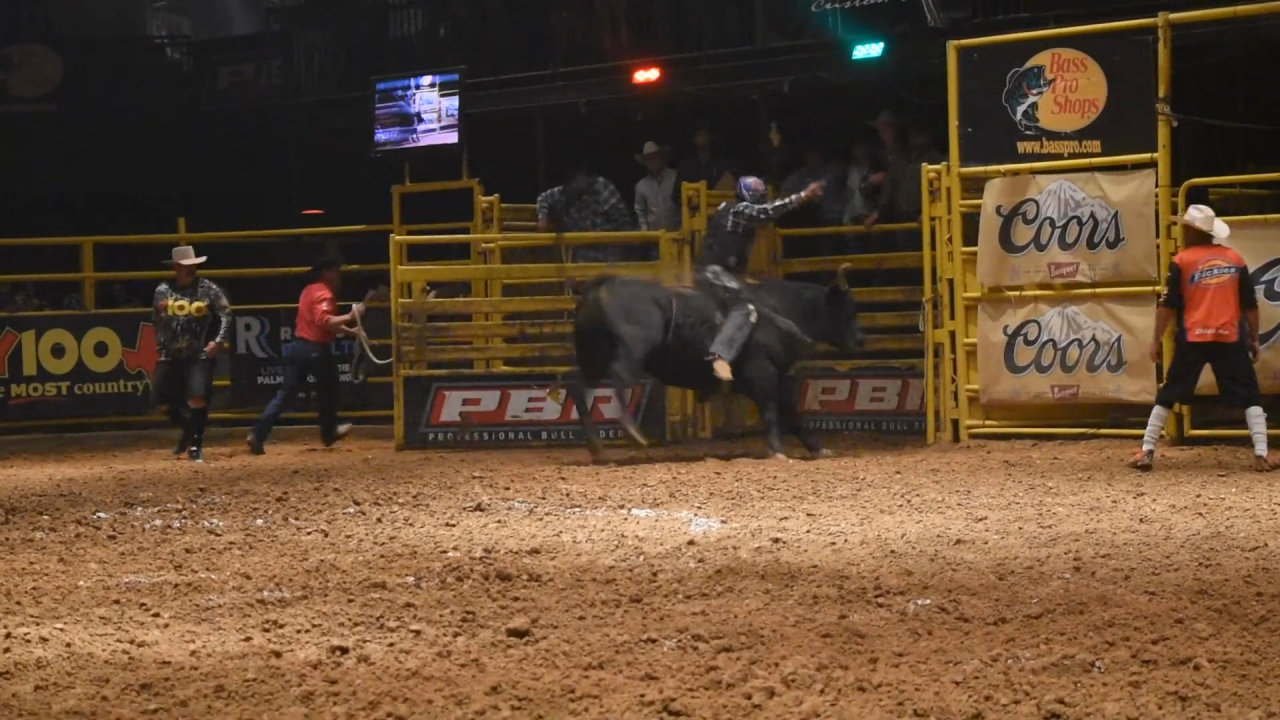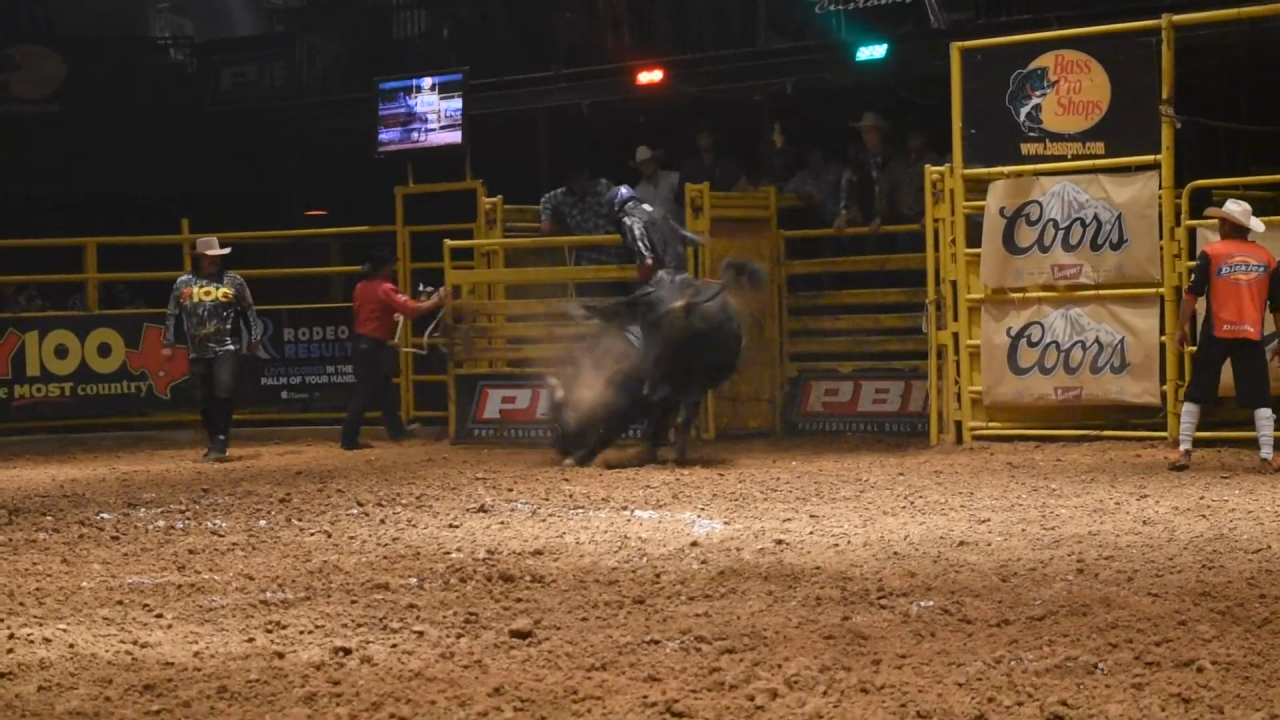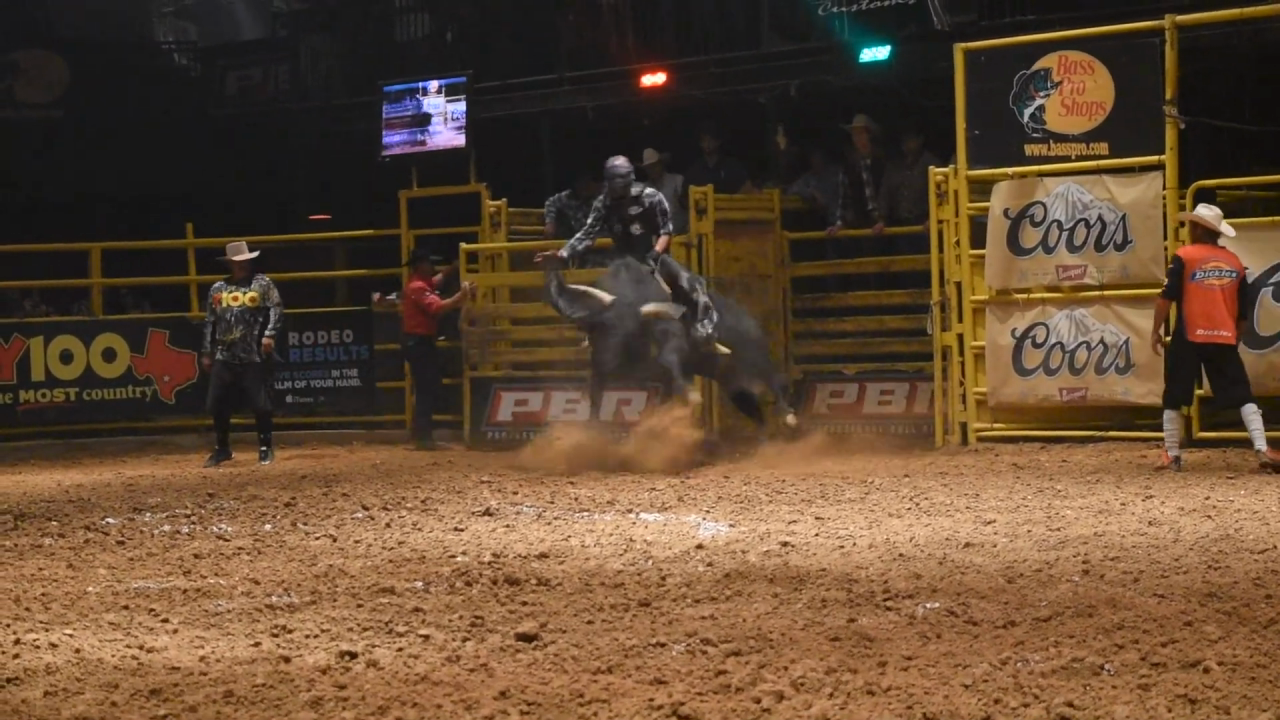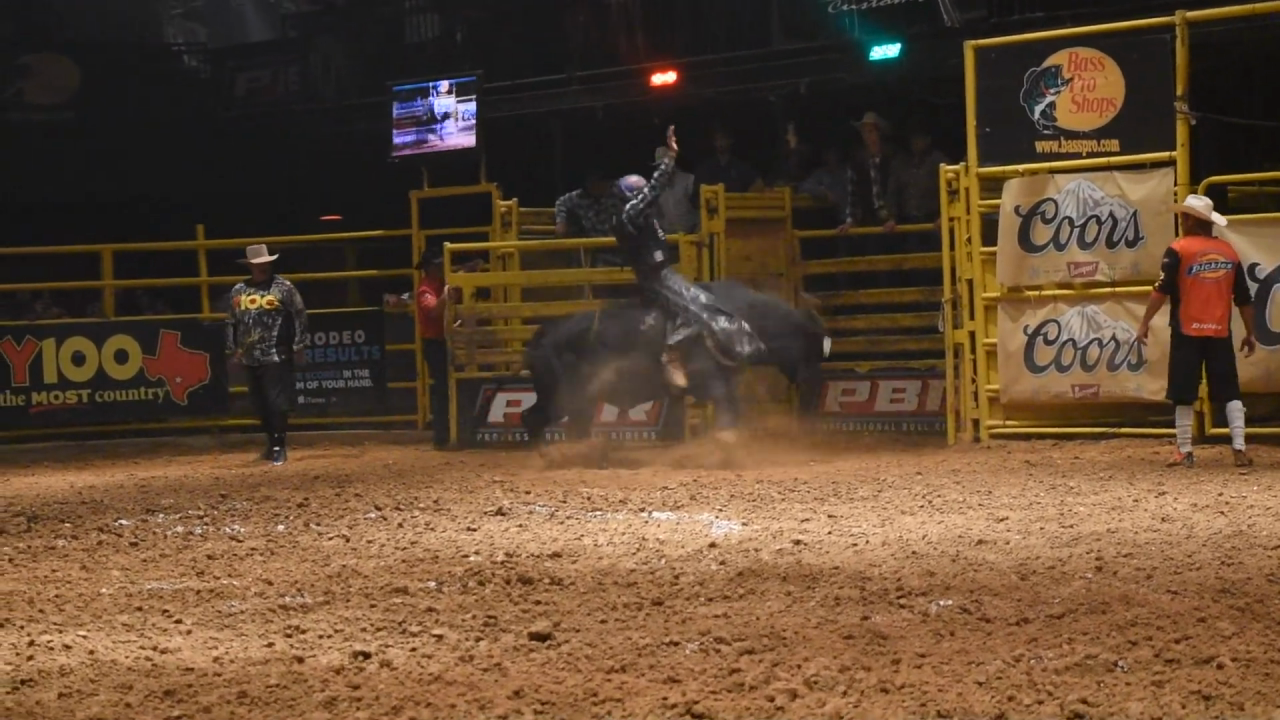
dt=0.4s
person 1, frame 1
left shoulder: (1181, 261)
right shoulder: (1235, 258)
left elbow: (1168, 305)
right elbow: (1250, 304)
left wrist: (1157, 340)
right wrist: (1254, 338)
left hip: (1193, 339)
right hip: (1229, 340)
left knee: (1167, 395)
right knee: (1249, 396)
left ankle: (1146, 451)
right ankle: (1262, 454)
person 1, frame 2
left shoulder: (1211, 252)
left elbow: (1192, 293)
left wrist: (1181, 327)
left hip: (1216, 334)
right hip: (1251, 337)
left knee: (1196, 393)
left ankle: (1184, 451)
person 1, frame 3
left shoulder: (1184, 256)
right shoulder: (1234, 262)
left elbow: (1166, 297)
right elbow: (1243, 311)
left wrist: (1156, 331)
right wrist: (1233, 339)
left hip: (1189, 339)
right hip: (1224, 340)
left knee: (1173, 397)
right knee: (1243, 396)
left ankle: (1171, 456)
person 1, frame 4
left shoulder: (1179, 249)
right shoulder: (1229, 251)
left elbow: (1162, 289)
right elbow: (1243, 298)
left wrist: (1145, 322)
right wrist: (1250, 333)
left hip: (1187, 332)
right hip: (1220, 332)
left knee: (1183, 392)
right knee: (1230, 391)
left ankle: (1184, 451)
right ankle: (1239, 450)
person 2, frame 1
left shoulder: (209, 289)
right shoulder: (162, 291)
left elbow: (225, 315)
right elbow: (157, 321)
left wrist: (219, 341)
right wrist: (159, 345)
left hip: (200, 356)
right hip: (170, 356)
left knee: (197, 400)
right knee: (163, 399)
left ankle: (195, 447)
right ankle: (187, 431)
person 2, frame 2
left shoulder: (233, 281)
right shoulder: (183, 282)
left elbow: (249, 309)
right elbow: (172, 313)
left wrist: (255, 337)
right wrist: (168, 342)
left hip: (226, 347)
right hip: (198, 351)
left knee: (224, 393)
right knee: (204, 401)
left ankle: (221, 439)
right ankle: (216, 446)
person 2, frame 3
left shoulder: (262, 283)
right shoulder: (218, 288)
left elbow: (275, 309)
right elbow: (210, 321)
left wrist: (269, 334)
right wrist: (207, 352)
left hip: (254, 356)
right hip: (225, 356)
left knee: (260, 404)
right knee: (217, 403)
left ankle: (266, 448)
right ankle: (221, 449)
person 2, frame 4
left shoulder: (283, 287)
right shoulder: (238, 290)
left elbow: (299, 316)
right elbow: (231, 323)
left wrist: (299, 347)
right wrist: (233, 350)
left hip: (276, 356)
right hip: (250, 358)
left knee: (277, 403)
right knee: (260, 405)
left ankle: (279, 448)
right ankle: (273, 444)
person 3, frame 1
left shoulder: (728, 211)
right shoulder: (741, 210)
right elbow: (767, 211)
right wrist: (802, 196)
left hip: (718, 272)
right hip: (714, 272)
right knee: (745, 310)
right ankle: (720, 357)
person 3, frame 2
left shoulder: (630, 221)
right shoulder: (657, 214)
left elbow: (647, 261)
right elbow: (679, 233)
left wrist: (643, 282)
right wrist: (695, 240)
left hip: (662, 280)
right hip: (681, 279)
person 3, frame 3
left shoulder: (651, 196)
right shoulder: (604, 204)
left elbow: (666, 231)
right elbow: (587, 235)
left wrist: (656, 253)
right wrist: (562, 255)
left hip: (653, 256)
left knee: (691, 284)
left ankle: (705, 332)
person 3, frame 4
left shoulder: (639, 218)
right shoulder: (631, 212)
right elbow: (653, 189)
right wrist: (670, 156)
left hip: (663, 276)
right hip: (659, 278)
right knee: (697, 308)
right ankle: (672, 356)
person 4, frame 1
left shoulder: (309, 290)
right shoulder: (324, 293)
right elbow: (324, 320)
left wrist: (344, 330)
right wrist: (350, 316)
left hip: (297, 346)
right hip: (316, 350)
left knee: (285, 396)
right knee: (329, 392)
left ankle: (257, 436)
right ankle: (329, 434)
person 4, frame 2
left shoulder: (361, 287)
right shoulder: (385, 289)
right elbow: (411, 309)
left wrist: (391, 315)
right wrist: (438, 301)
left hip: (362, 342)
right hip: (373, 346)
left knee: (384, 389)
right knee: (366, 394)
left ankle: (397, 431)
right ankle: (349, 439)
person 4, frame 3
left shoulder: (419, 283)
right shoulder: (417, 287)
left elbow: (433, 282)
right elbow: (438, 307)
left wrist: (450, 270)
right wrist: (461, 296)
left hip: (421, 341)
right hip: (418, 342)
left knee: (430, 389)
right knee: (428, 389)
left ankle: (423, 437)
right ankle: (423, 437)
person 4, frame 4
left shoulder: (442, 283)
right shoulder: (426, 290)
right elbow: (433, 310)
left wrist: (469, 270)
right wrist: (445, 299)
left hip: (445, 343)
right hip: (435, 345)
left knee: (445, 389)
right knee: (442, 390)
left ankle: (444, 436)
right ankle: (441, 439)
